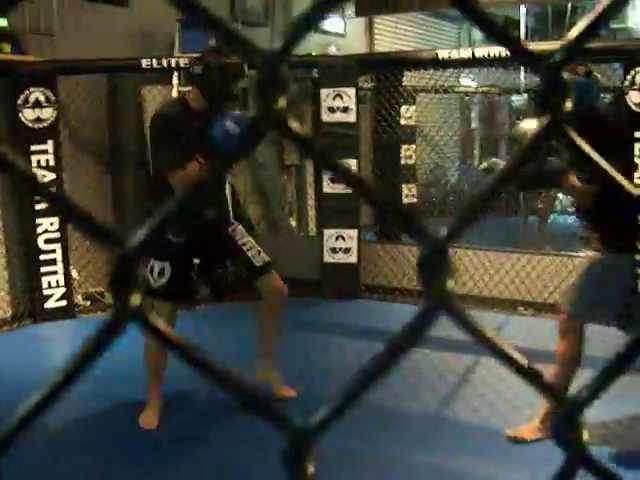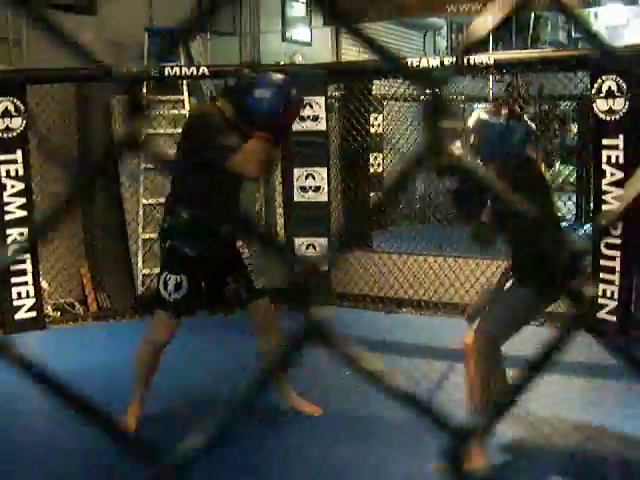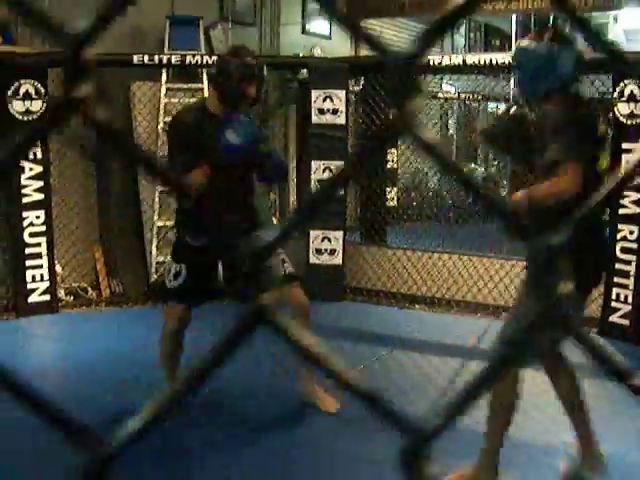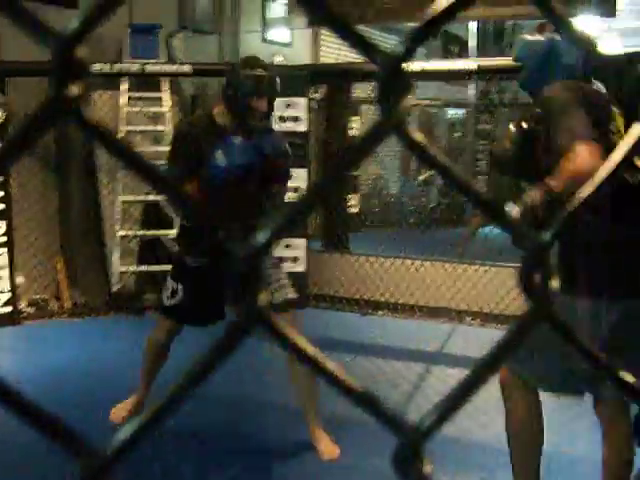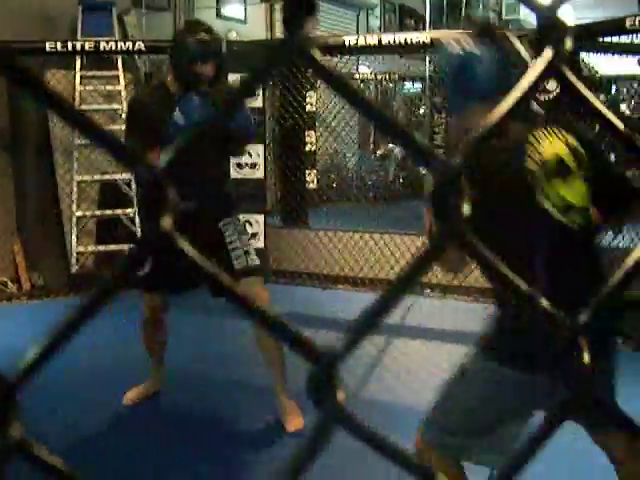
dt=0.4s
person 1, frame 1
left shoulder: (596, 130)
right shoulder: (602, 126)
left elbow: (590, 193)
left wrist: (553, 169)
left knee: (570, 322)
left ankle: (547, 421)
person 1, frame 2
left shoulder: (513, 175)
right shoulder: (520, 165)
left elbow: (485, 234)
left wrist: (469, 200)
left hip: (541, 275)
right hip: (535, 267)
left knee: (475, 345)
right knee: (480, 315)
left ankle: (478, 454)
right ankle: (498, 389)
person 1, frame 3
left shoulder: (560, 112)
right shoulder: (570, 112)
left elbow: (568, 183)
left wrist: (522, 200)
right wrist: (513, 136)
left hip: (564, 261)
right hip: (571, 256)
right knee: (545, 350)
person 1, frame 4
left shoulder: (561, 96)
left elbow: (583, 166)
left wrist: (536, 198)
right wrist: (527, 152)
left hip: (590, 277)
left knee: (516, 381)
person 1, frame 5
left shoulder: (474, 132)
right shoulder: (566, 130)
left elbow: (447, 243)
left hip: (527, 332)
right hip: (591, 323)
right knee: (602, 422)
person 2, frame 1
left shoulder: (215, 111)
right shoulder: (170, 117)
left elbow: (220, 168)
right elbow: (181, 183)
right wrist: (212, 150)
left hip: (217, 219)
right hip: (175, 227)
left knee: (273, 290)
right knee: (161, 318)
left ankle: (268, 368)
right ankle: (154, 400)
person 2, frame 2
left shoulder: (239, 124)
right shoulder: (205, 122)
left elbow: (264, 162)
right elbow: (249, 167)
left wrist: (282, 120)
right wrist: (266, 125)
left hip: (224, 235)
right hip: (186, 238)
left knee: (266, 315)
right knee: (163, 331)
left ankle: (287, 392)
right ankle: (136, 402)
person 2, frame 3
left shoulder: (245, 120)
right shoulder: (187, 122)
right elbow: (187, 186)
left wrist: (269, 164)
right wrist: (218, 158)
left hip: (244, 224)
right hip: (198, 231)
left knee: (296, 302)
right knee: (175, 319)
left ankle: (310, 383)
right ankle: (171, 387)
person 2, frame 4
left shoulder: (261, 135)
right shoulder: (193, 132)
left elbow: (275, 195)
left wrist: (277, 167)
right wrist: (212, 176)
right hip: (199, 248)
right knee: (161, 335)
left ankle: (314, 427)
right ankle: (141, 396)
person 2, frame 5
left shoulder: (218, 94)
right shoulder: (147, 102)
left elbow: (234, 147)
left wrist: (240, 130)
right wrist: (175, 137)
left hip: (215, 212)
right hip: (165, 216)
left knee: (257, 300)
right knee: (153, 306)
left ankle: (286, 399)
right ankle: (156, 377)
